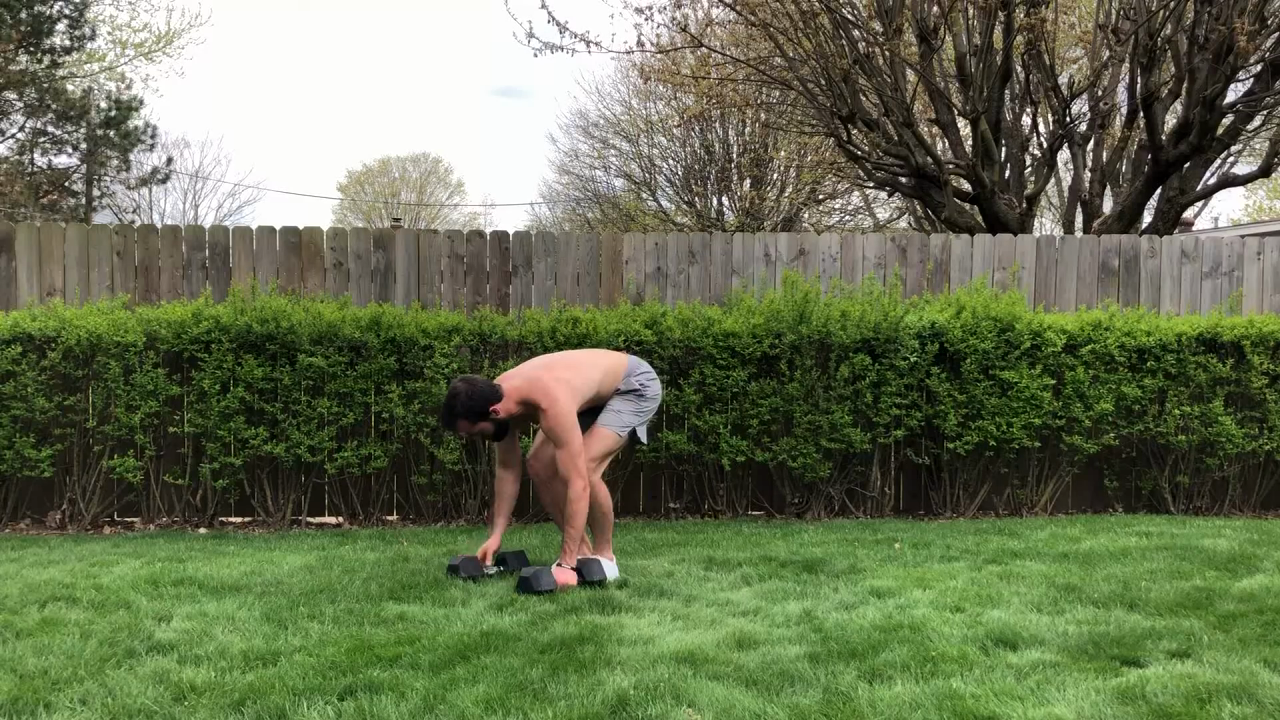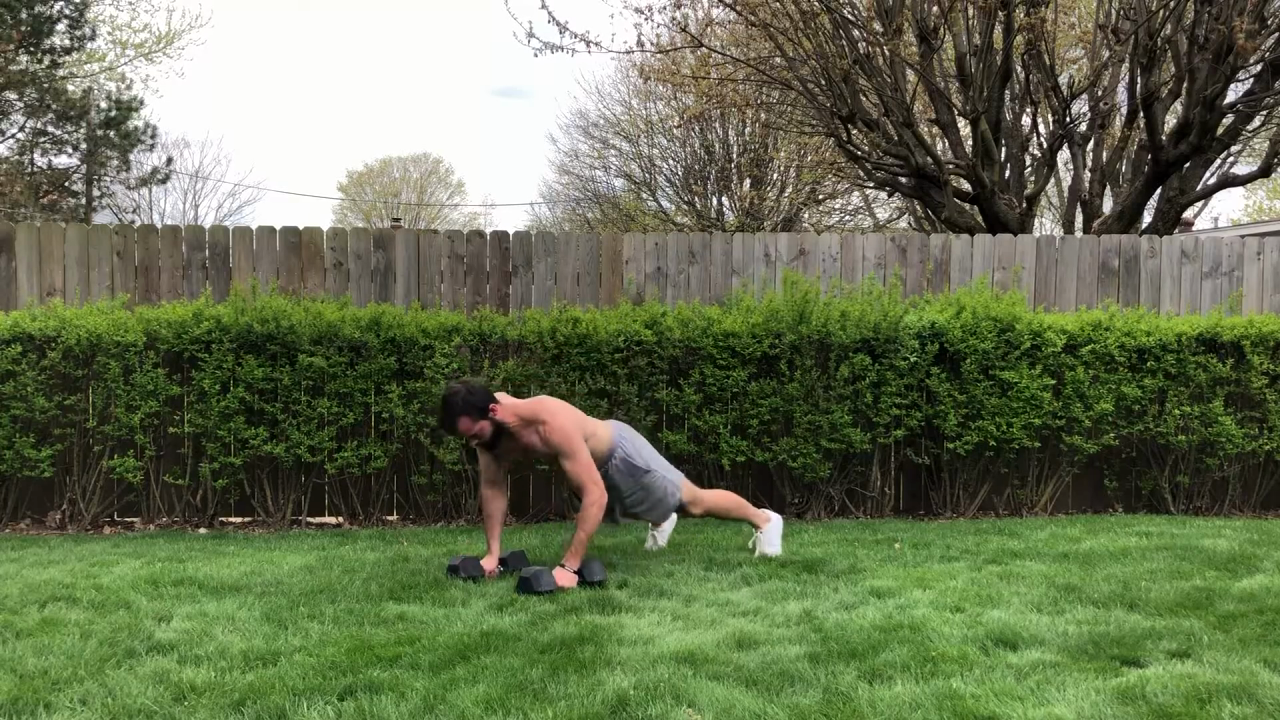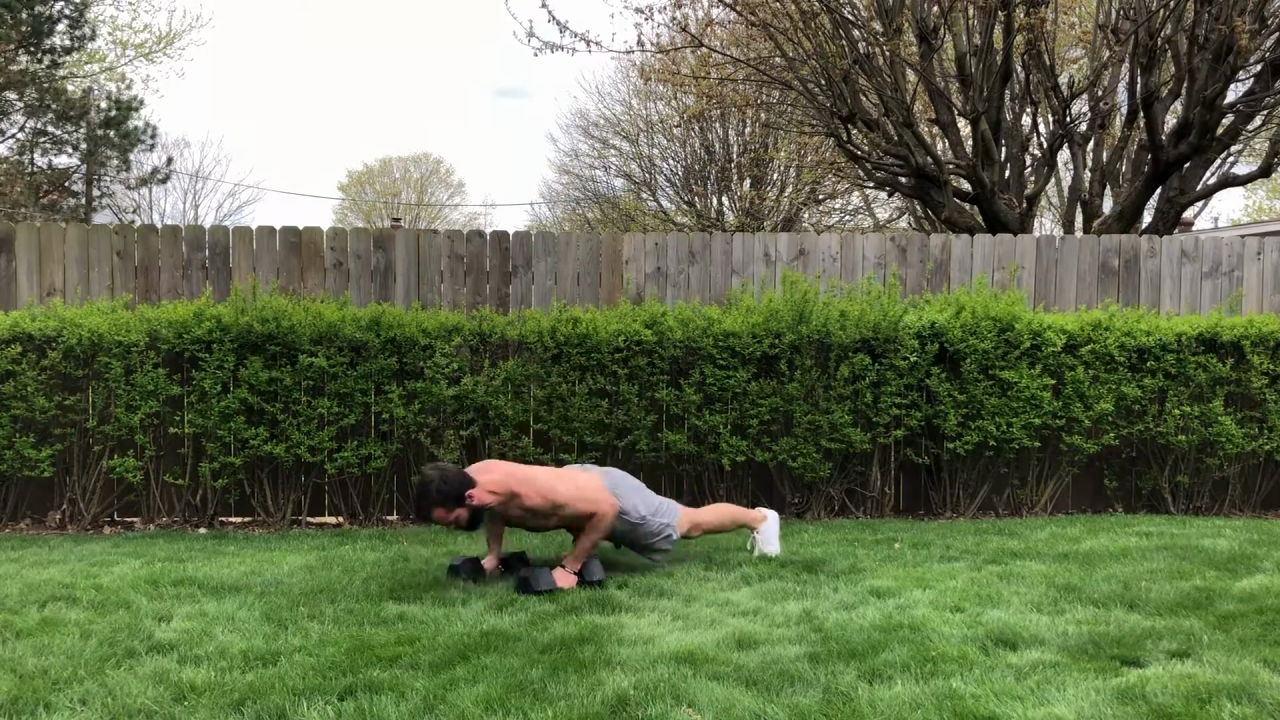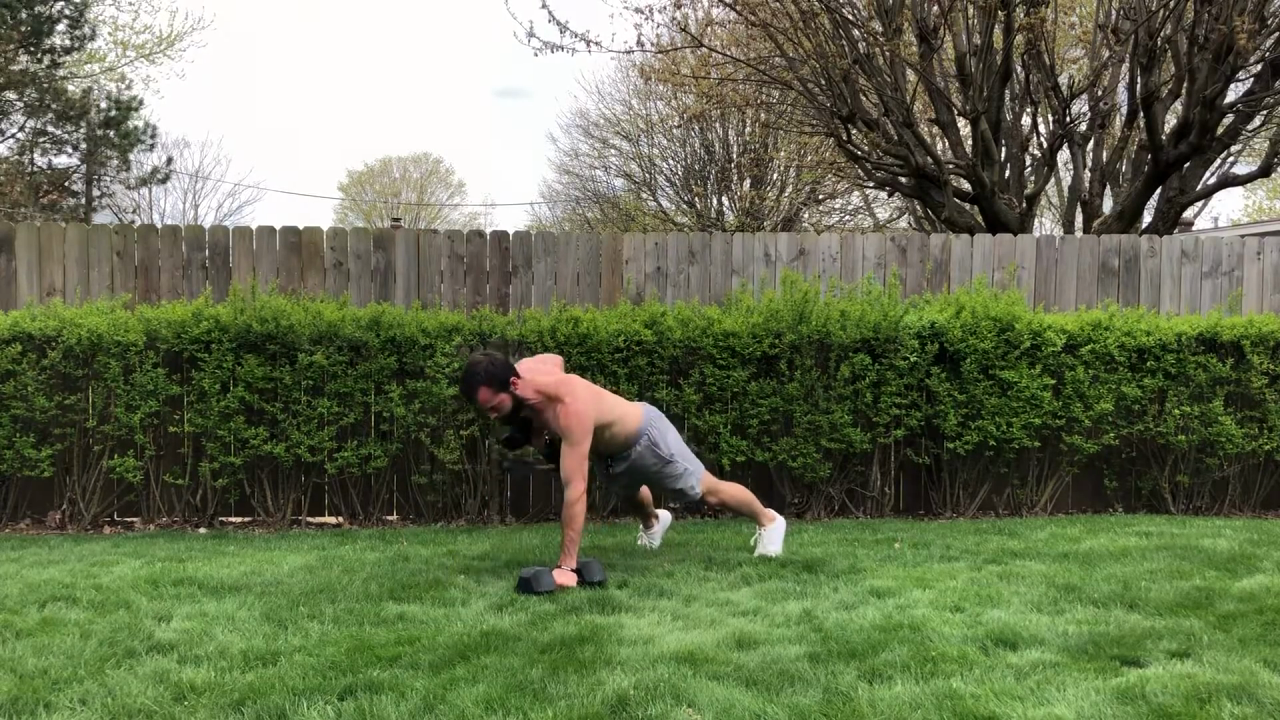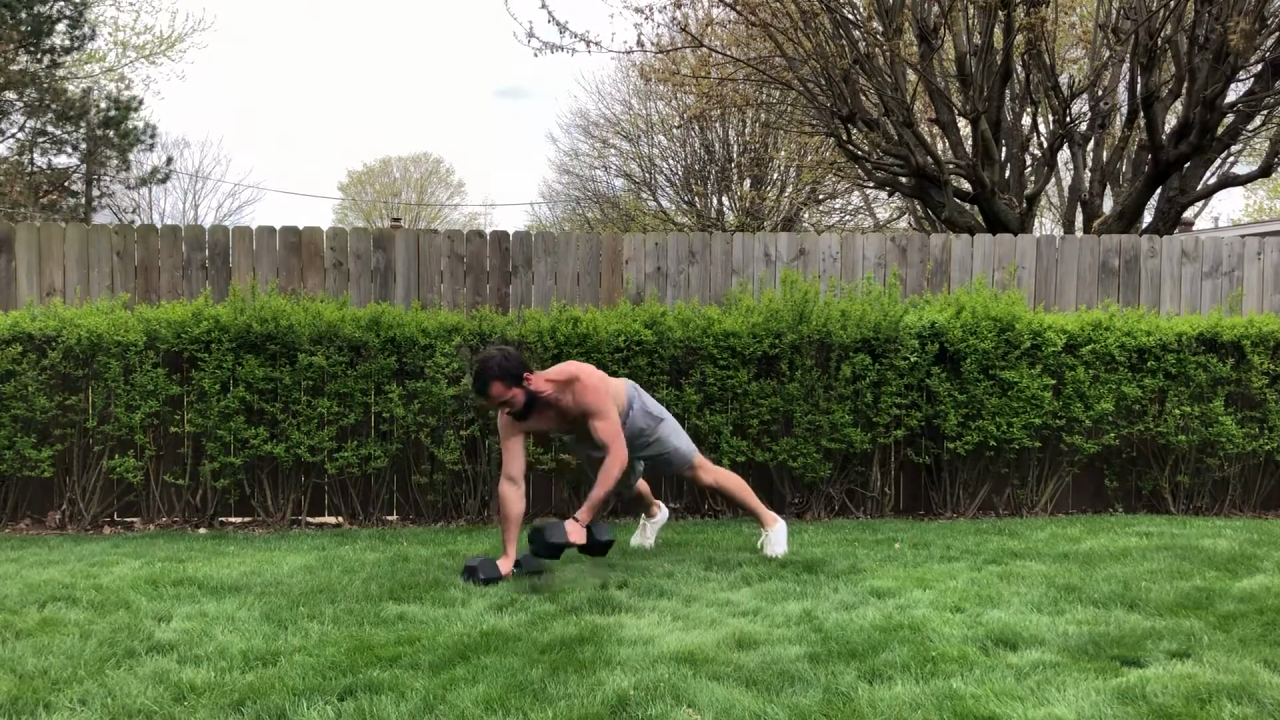
dt=1s
person 1, frame 1
left shoulder: (549, 402)
right shoulder: (499, 396)
left elbow: (577, 482)
right elbow: (508, 469)
left wrist: (567, 564)
right wrist: (495, 536)
left hip: (636, 384)
right hip: (596, 392)
left knee: (585, 467)
right knee: (539, 465)
left ankle: (604, 556)
right ankle: (583, 551)
person 1, frame 2
left shoulder: (549, 424)
right shoulder: (489, 423)
left elbow: (595, 495)
right elbow: (492, 487)
left wrist: (570, 564)
right wrist: (493, 550)
left hip: (620, 452)
right hip: (595, 456)
left knee: (694, 502)
right knee: (620, 508)
left ankle: (763, 519)
right ankle: (662, 521)
person 1, frame 3
left shoulder: (532, 492)
right shoulder: (475, 479)
left elbow: (608, 506)
left wrist: (569, 568)
right wrist: (493, 554)
left hip: (614, 497)
right hip: (583, 482)
left knee: (690, 524)
left ankle: (760, 520)
right ankle: (655, 529)
person 1, frame 4
left shoulder: (571, 404)
right shoulder: (520, 370)
left elbow: (575, 490)
right elbow: (556, 358)
left wrist: (566, 566)
right wrist: (536, 426)
left hip: (646, 437)
right hip: (606, 450)
left knee: (708, 492)
right knee: (631, 493)
left ankle: (768, 521)
right ankle: (653, 522)
person 1, frame 5
left shoulder: (582, 382)
right shoulder: (511, 418)
left elbow: (618, 456)
right elbow: (511, 482)
left wrist: (580, 521)
right wrist: (508, 555)
left hip: (632, 411)
right hip: (588, 436)
left knee: (700, 471)
right knee: (626, 485)
left ankle: (769, 521)
right ankle: (653, 513)
